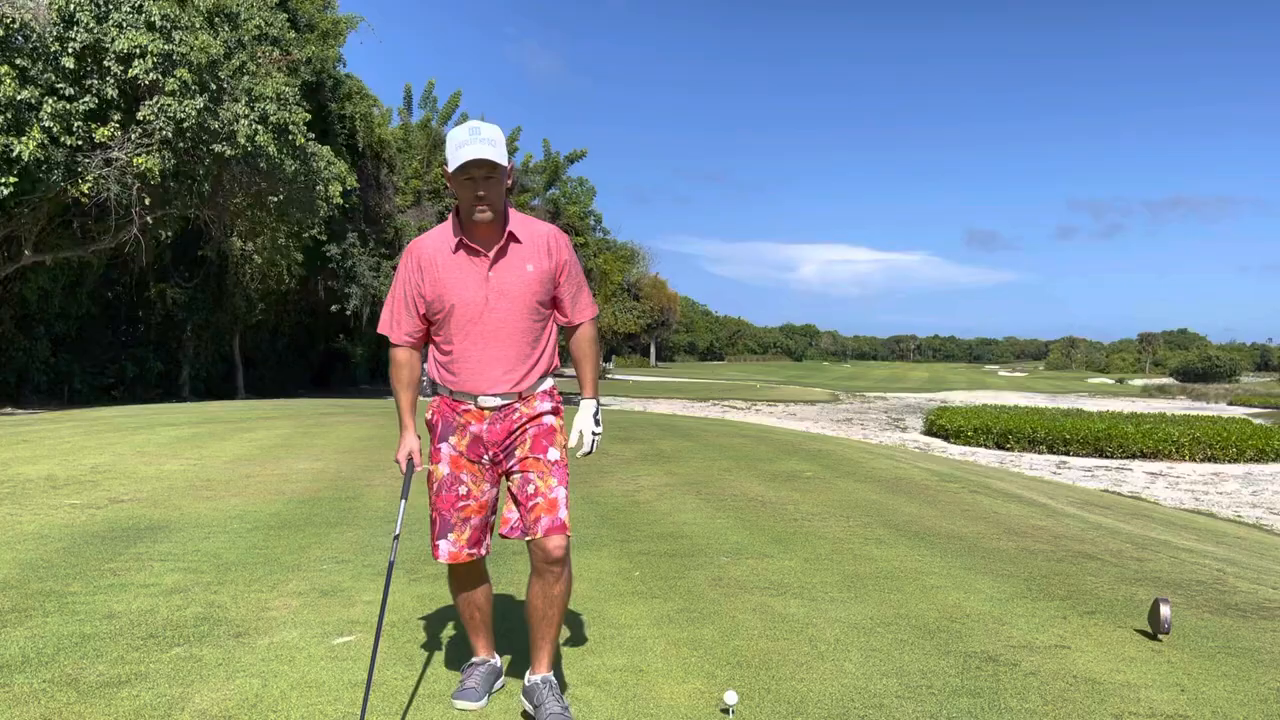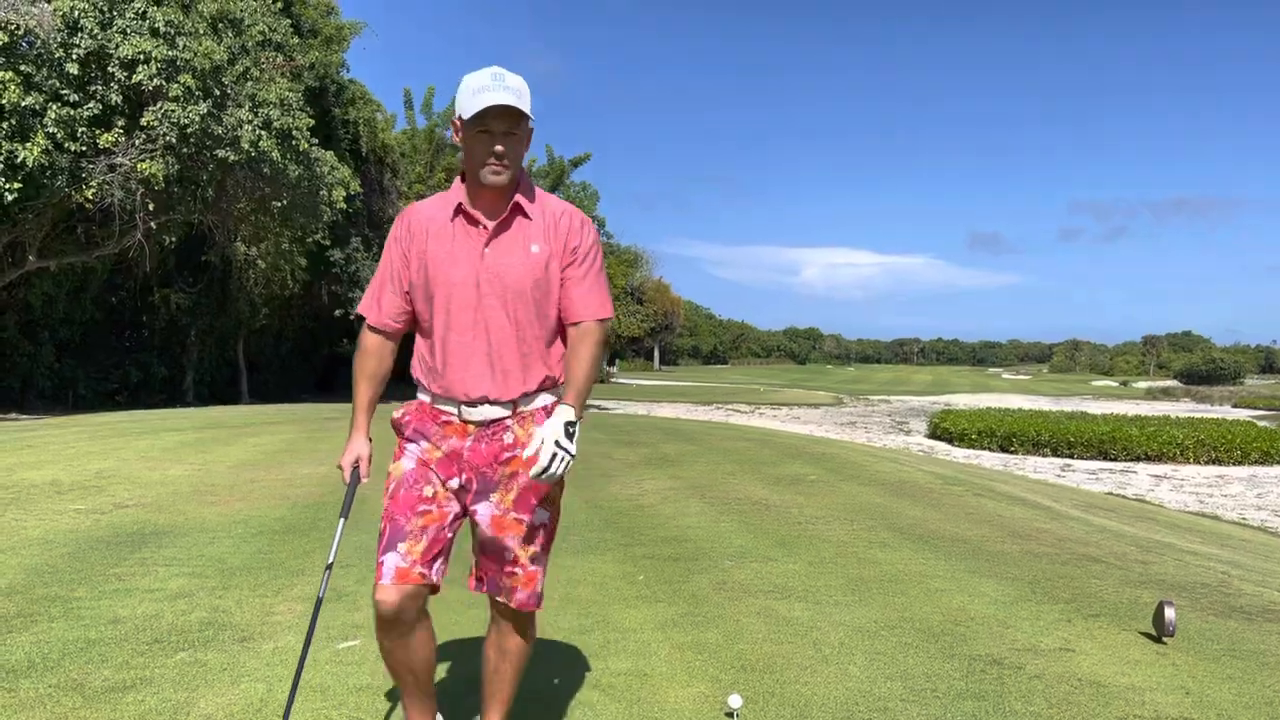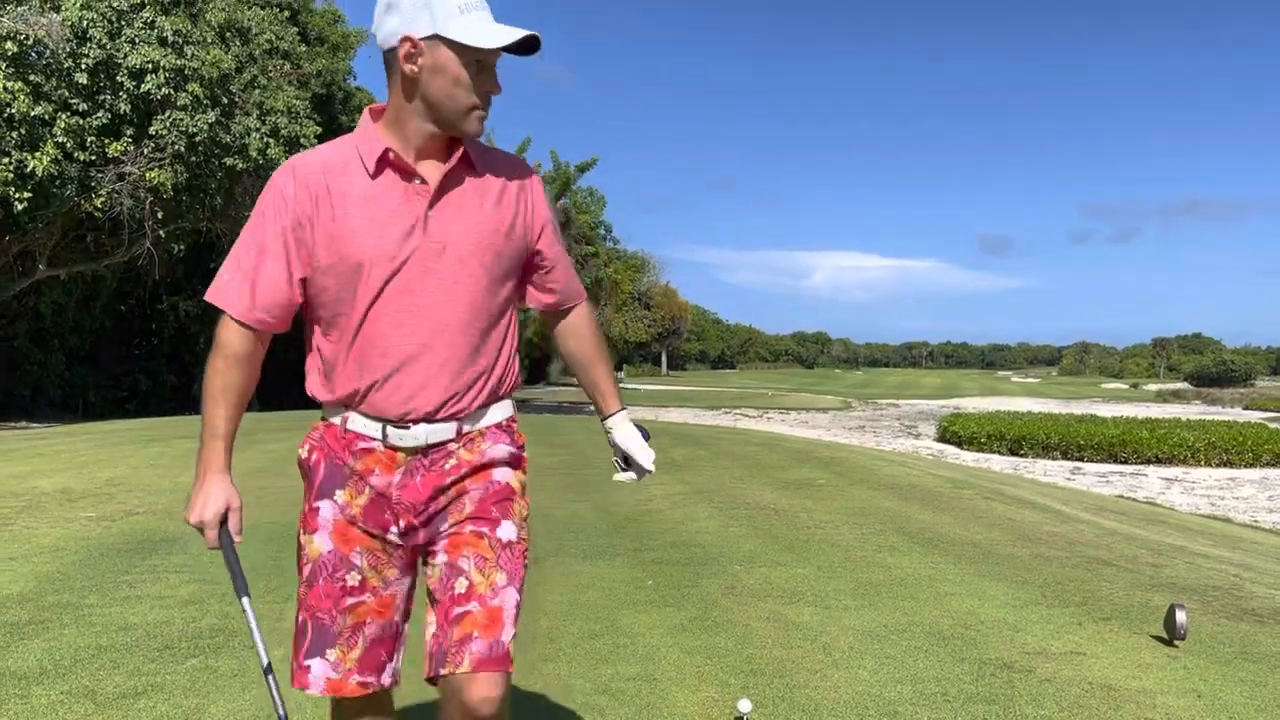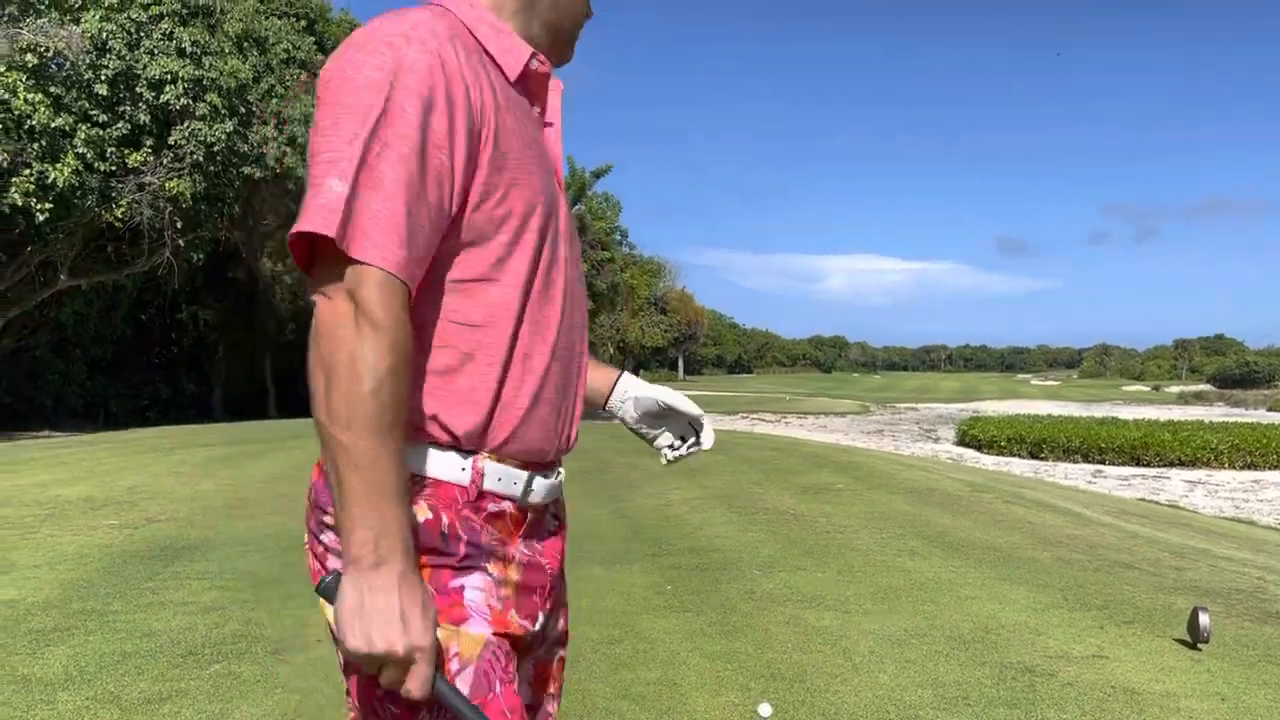
dt=0.7s
person 1, frame 1
left shoulder: (549, 243)
right shoulder: (422, 254)
left elbow: (581, 325)
right elbow: (405, 345)
left wrist: (589, 404)
right wrist: (408, 428)
left hip: (532, 415)
right hip: (459, 420)
left knee: (549, 548)
right knee: (462, 553)
right ankle: (483, 657)
person 1, frame 2
left shoulder: (568, 226)
right shoulder: (416, 224)
left elbow: (588, 327)
right elbow: (381, 331)
left wrist: (566, 414)
right wrist: (359, 429)
left hip: (525, 437)
right hip: (434, 430)
left knee: (513, 601)
right knee: (396, 596)
person 1, frame 3
left shoulder: (515, 187)
right shoulder: (308, 183)
left elbow: (567, 308)
right elbow: (242, 327)
left wrist: (614, 415)
right wrist: (213, 470)
left hip: (477, 463)
right hip: (356, 466)
person 1, frame 4
left shoulder: (519, 122)
right elbow: (357, 305)
left wrist: (621, 391)
right wrist: (377, 563)
left hip: (521, 524)
right hip: (423, 536)
